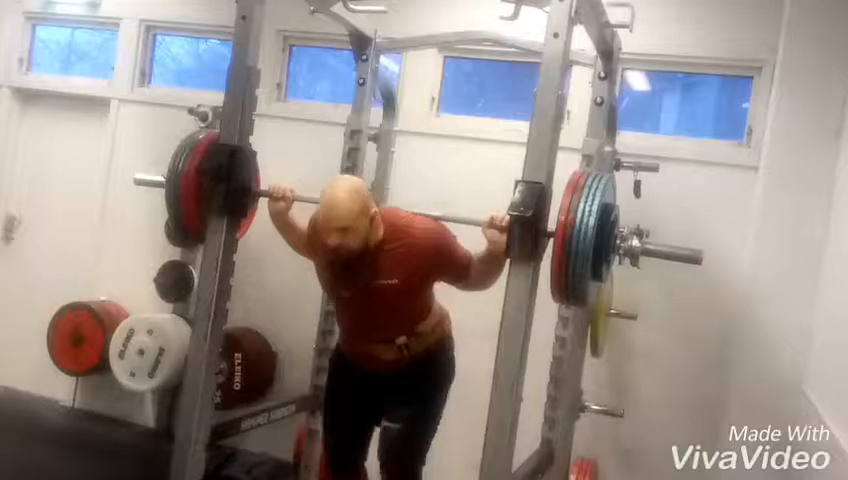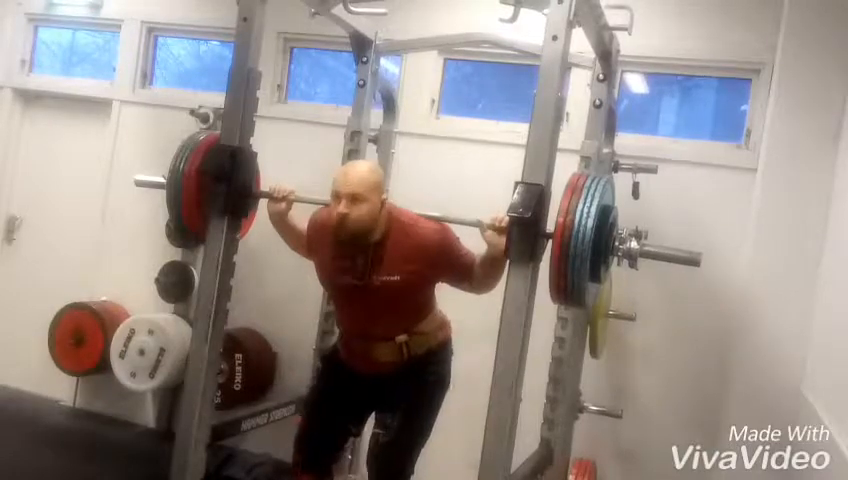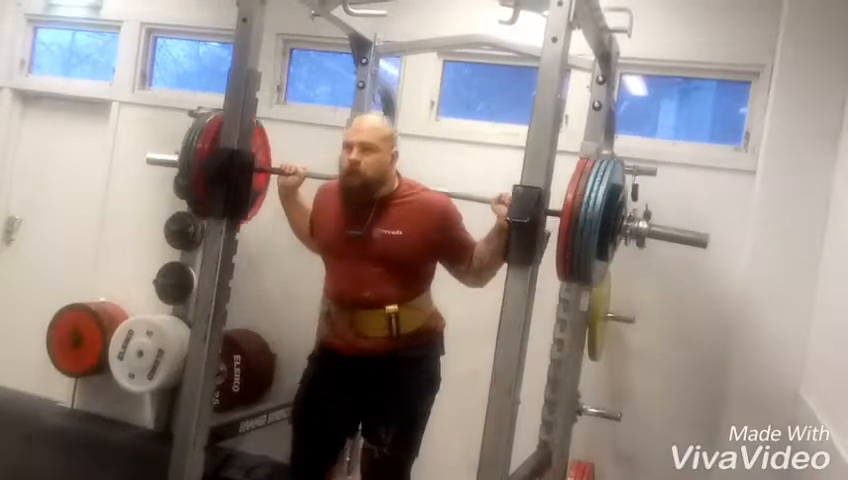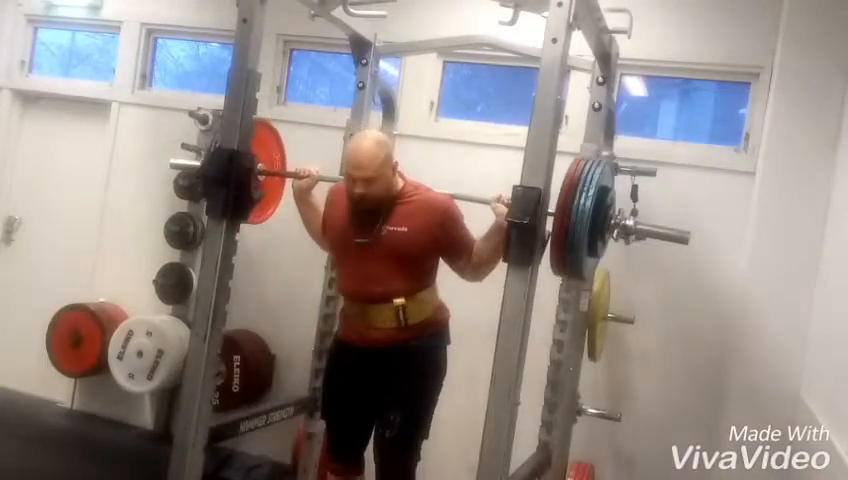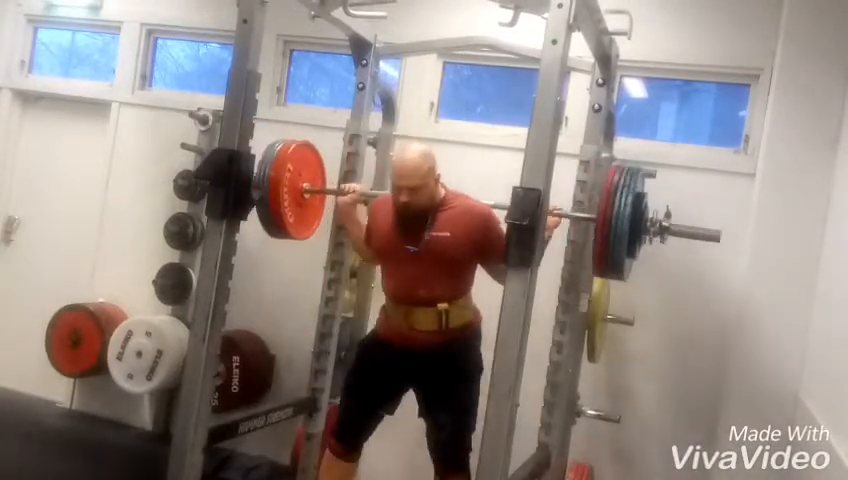
dt=1s
person 1, frame 1
left shoulder: (423, 238)
right shoulder: (323, 229)
left elbow: (473, 277)
left wrist: (496, 251)
right wrist: (280, 216)
left hip: (420, 363)
right hip: (354, 359)
person 1, frame 2
left shoulder: (426, 238)
right shoulder: (324, 225)
left elbow: (477, 280)
left wrist: (496, 254)
right wrist: (279, 218)
left hip: (416, 365)
right hip: (350, 357)
person 1, frame 3
left shoulder: (431, 209)
right shoulder: (328, 197)
left elbow: (474, 272)
left wrist: (504, 229)
right wrist: (288, 193)
left hip: (404, 356)
right hip: (337, 348)
person 1, frame 4
left shoulder: (435, 208)
right shoulder: (338, 198)
left elbow: (473, 267)
left wrist: (501, 228)
right wrist: (303, 195)
left hip: (413, 347)
right hip: (352, 340)
right knee: (341, 451)
person 1, frame 5
left shoulder: (475, 217)
right shoulder: (382, 208)
left elbow: (509, 271)
left wrist: (540, 235)
right wrist: (347, 212)
left hip: (450, 348)
right hip: (389, 338)
right knee: (345, 433)
